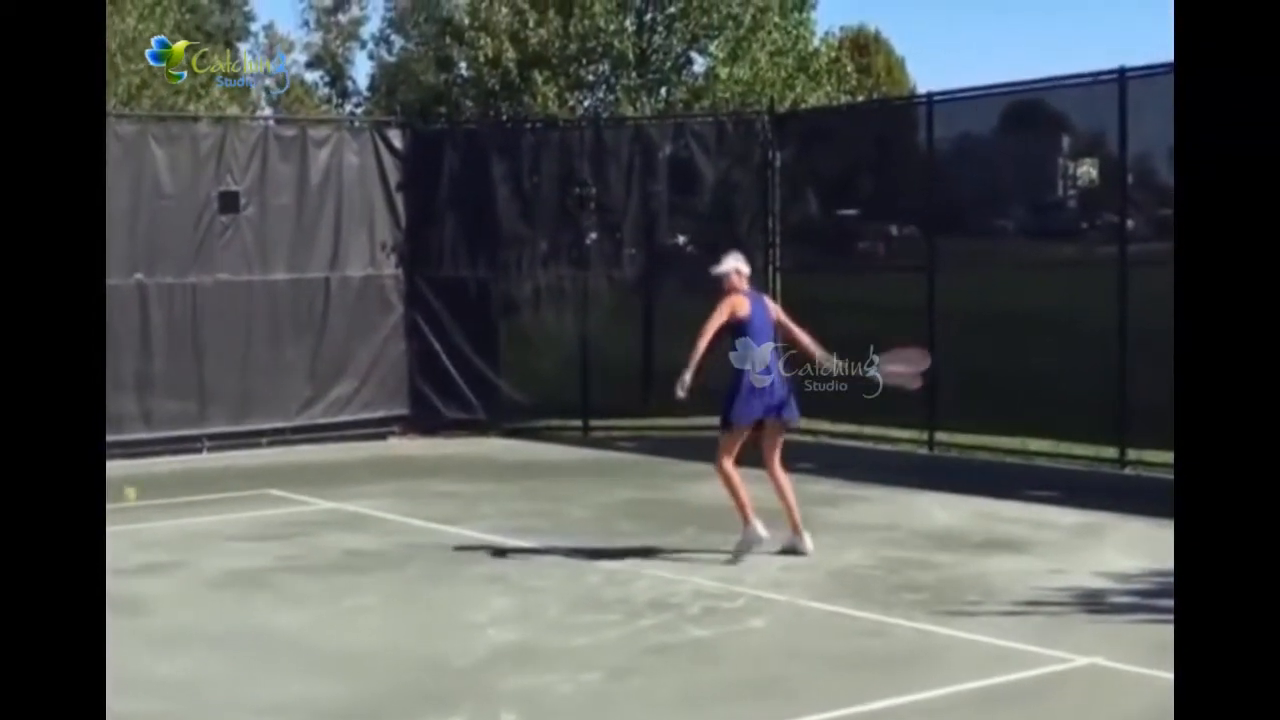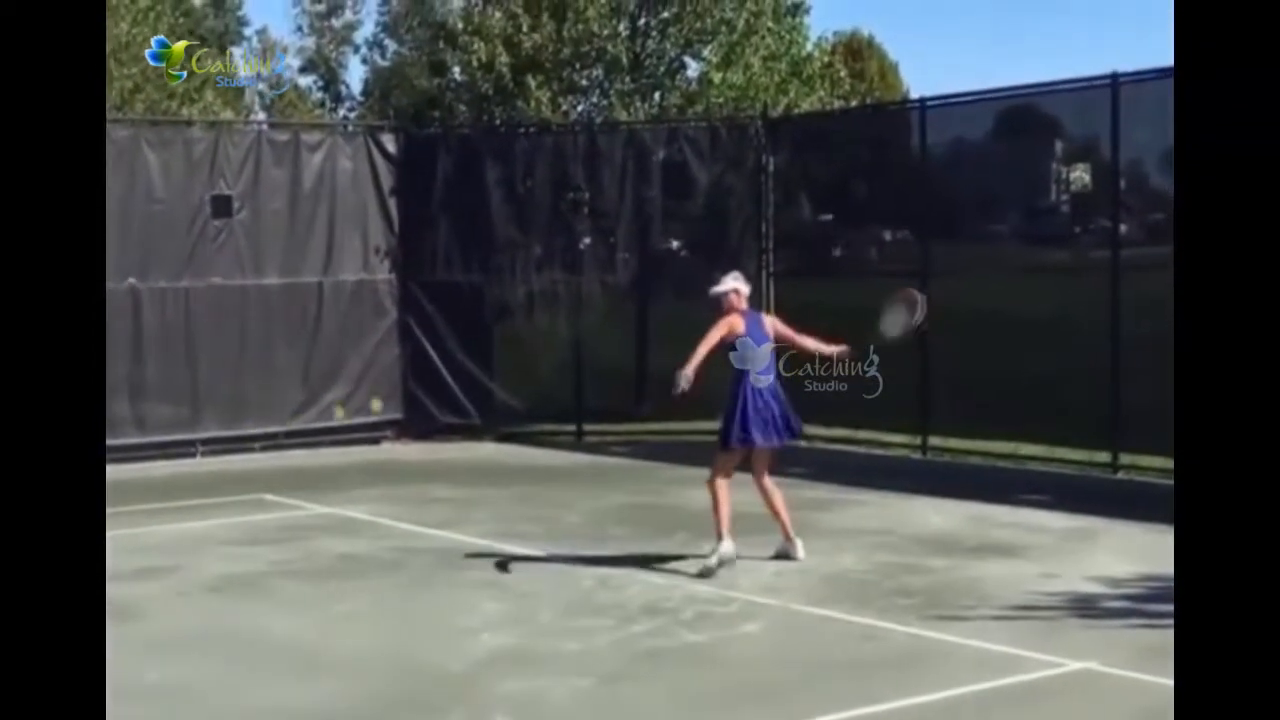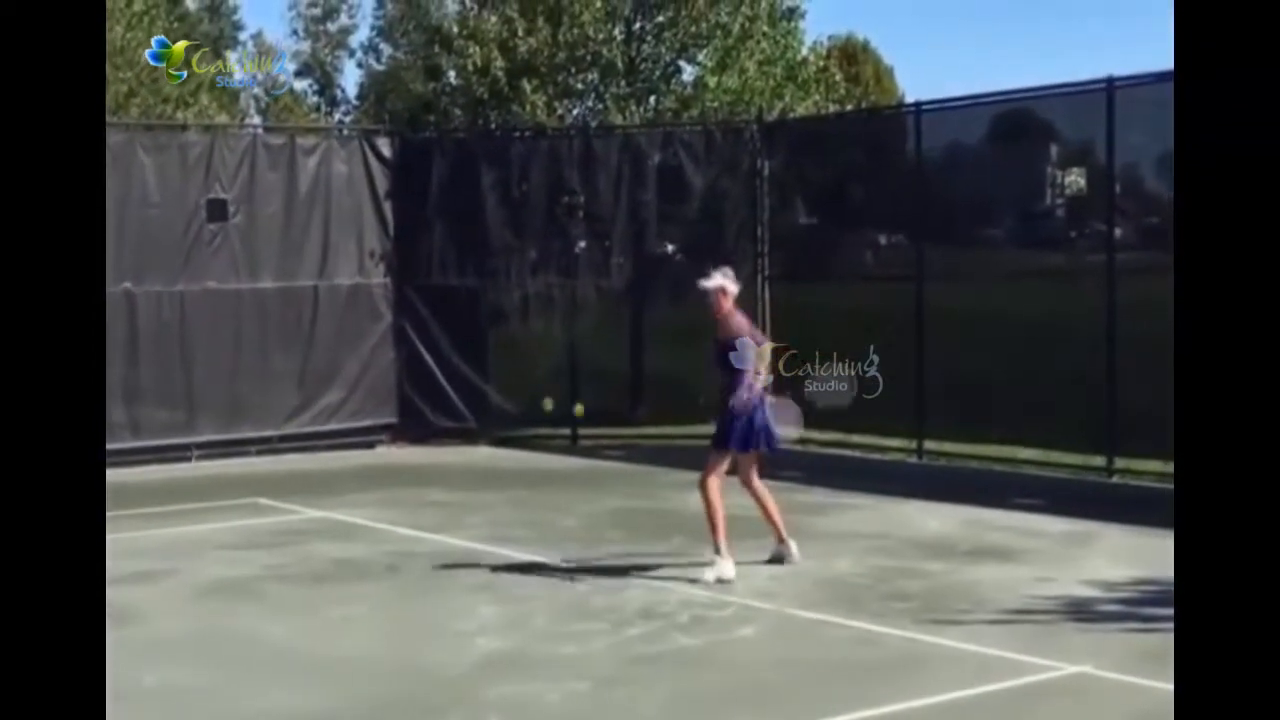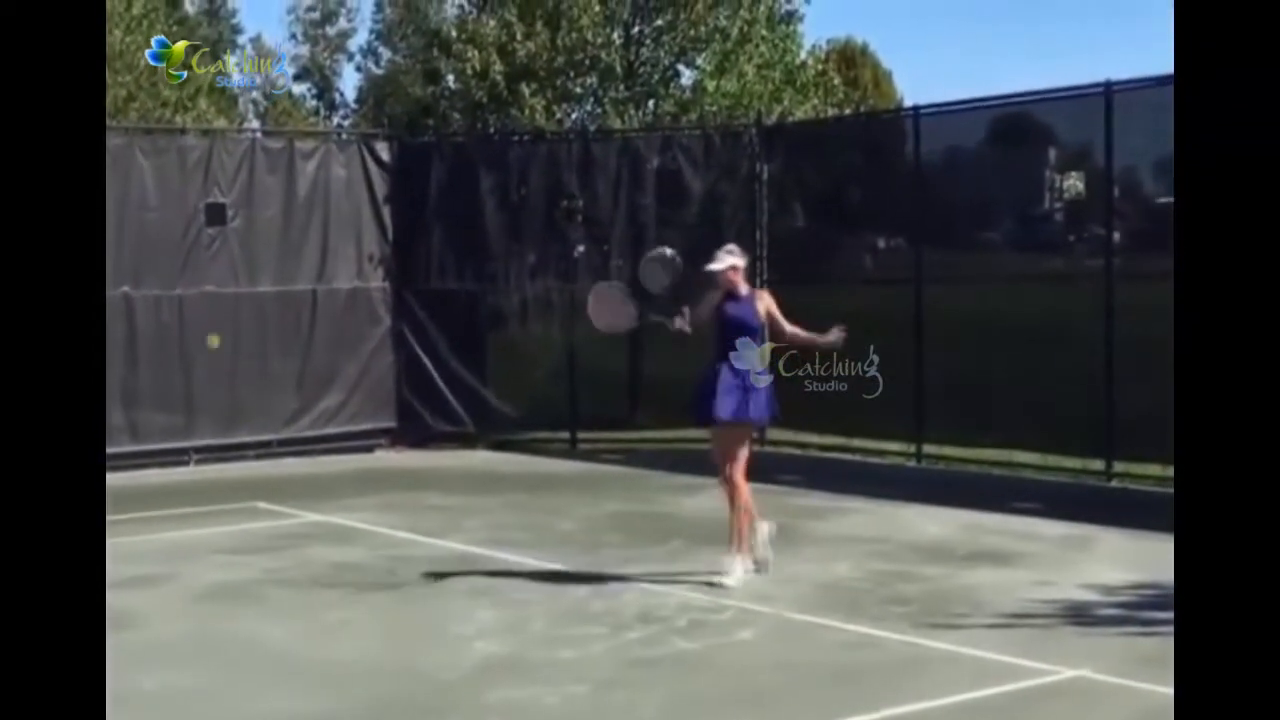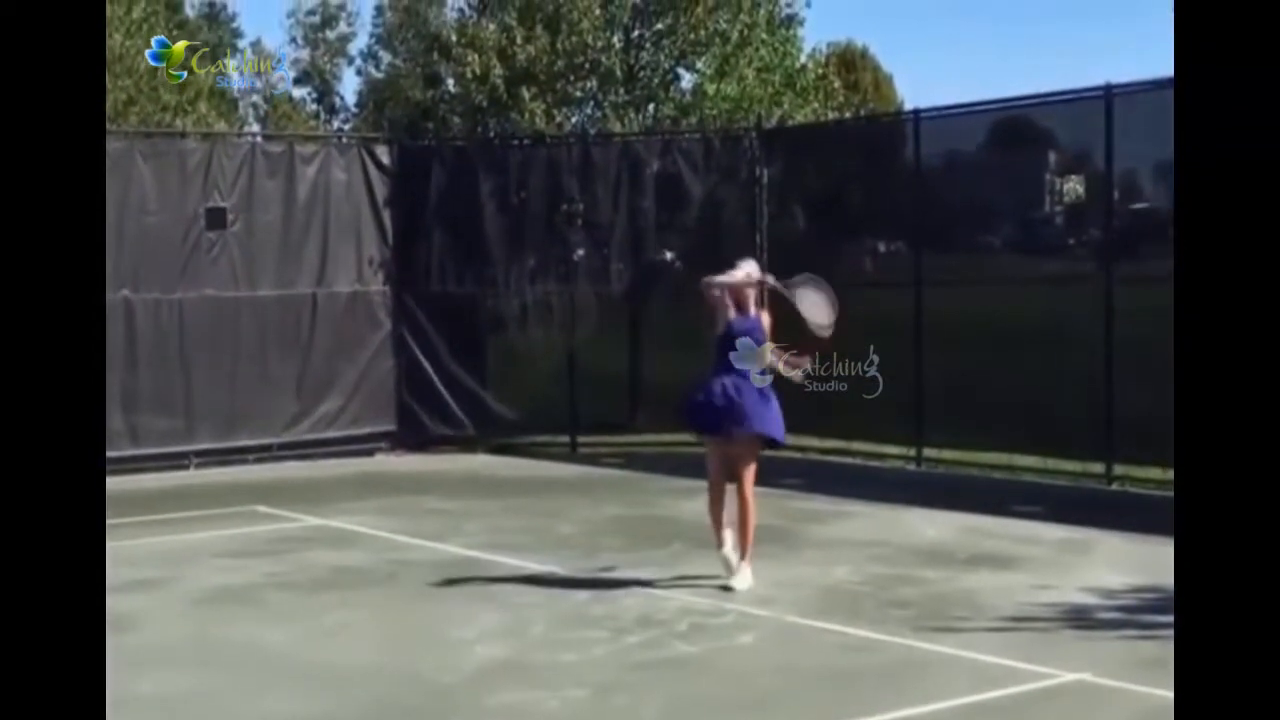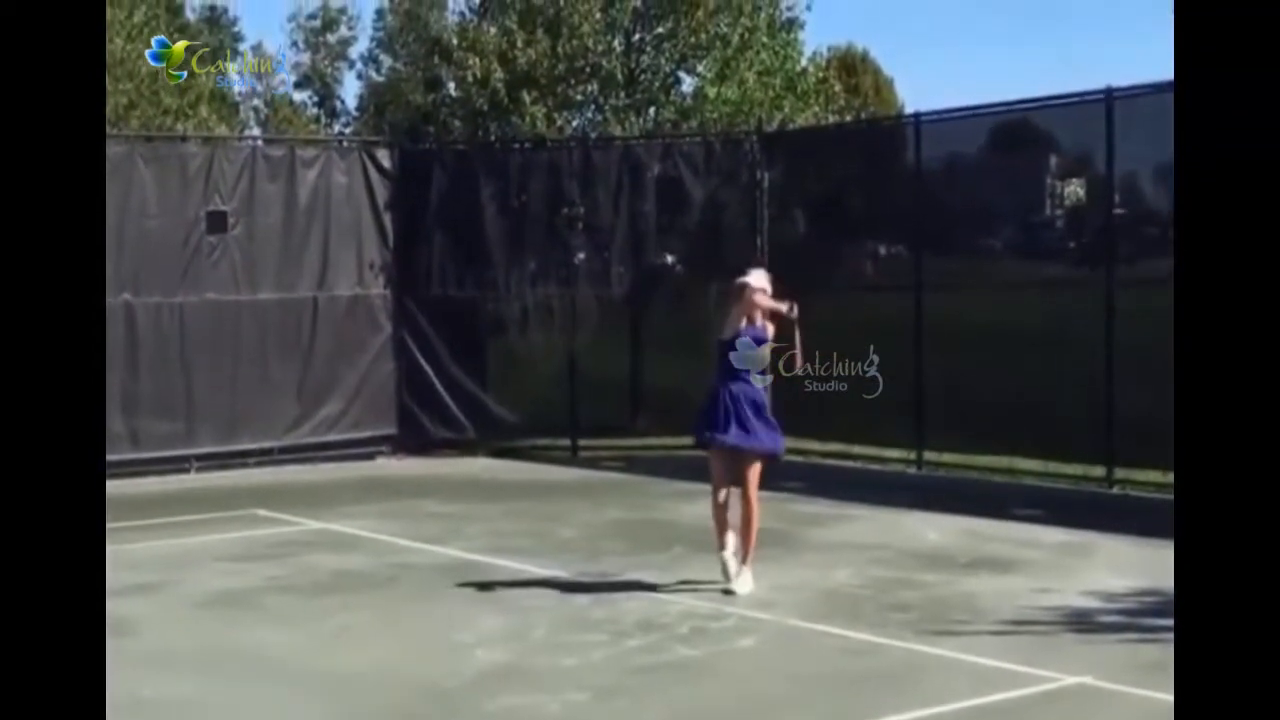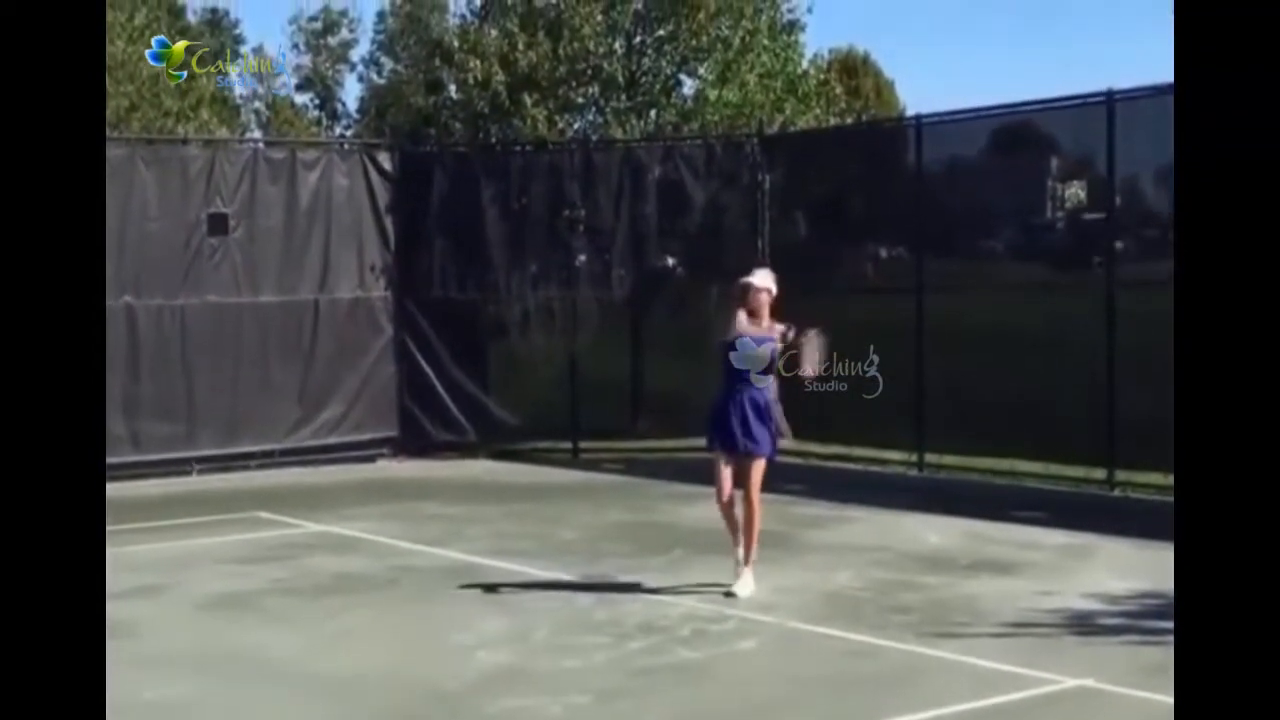
dt=0.2s
person 1, frame 1
left shoulder: (732, 302)
right shoulder: (767, 302)
left elbow: (706, 335)
right elbow: (796, 333)
left wrist: (689, 371)
right wrist: (823, 357)
left hip: (750, 383)
right hip: (775, 382)
left knee: (723, 460)
right knee: (772, 465)
left ankle: (752, 524)
right ankle: (799, 535)
person 1, frame 2
left shoulder: (730, 321)
right shoulder: (766, 320)
left elbow: (707, 341)
right elbow: (800, 340)
left wrist: (689, 367)
right wrist: (833, 349)
left hip: (748, 400)
right hip: (771, 401)
left knee: (718, 479)
right knee: (762, 477)
left ankle: (723, 542)
right ankle: (792, 541)
person 1, frame 3
left shoulder: (734, 320)
right shoulder: (723, 323)
left elbow: (758, 347)
left wrist: (753, 383)
left hip: (744, 404)
right hip: (740, 404)
left knee: (708, 482)
right knee: (751, 480)
left ankle: (723, 560)
right ankle: (785, 543)
person 1, frame 4
left shoulder: (762, 298)
right shoulder: (716, 297)
left elbow: (785, 330)
right elbow: (695, 321)
left wrist: (823, 339)
right wrist: (685, 322)
left hip: (750, 385)
right hip: (722, 384)
left knee: (735, 472)
right knee: (723, 468)
left ankle: (738, 556)
right ankle: (756, 526)
person 1, frame 5
left shoulder: (764, 317)
right shoulder: (725, 309)
right elbow: (709, 286)
left wrist: (792, 364)
right wrist: (732, 282)
left hip: (754, 400)
right hip: (721, 397)
left knee: (745, 486)
right knee: (716, 483)
left ankle: (745, 564)
right ankle: (723, 538)
person 1, frame 6
left shoulder: (767, 329)
right shoulder: (736, 316)
right elbow: (751, 302)
right wrist: (784, 309)
left hip: (754, 410)
right hip: (724, 407)
left knee: (749, 493)
right knee: (719, 492)
left ankle: (744, 569)
right ankle: (725, 543)
person 1, frame 7
left shoulder: (777, 330)
right shoulder: (740, 318)
right elbow: (739, 333)
left wrist: (777, 413)
right wrist: (777, 335)
left hip: (760, 413)
right hip: (731, 409)
left knee: (751, 494)
right knee: (724, 494)
left ankle: (747, 570)
right ankle: (741, 547)
